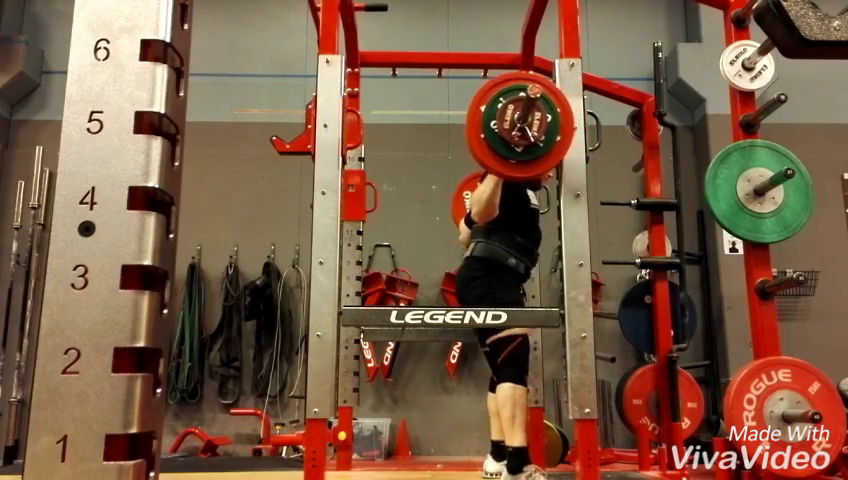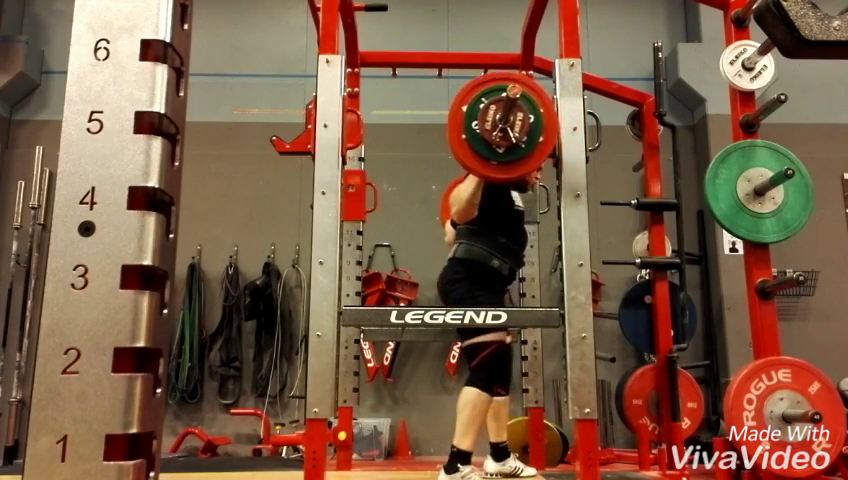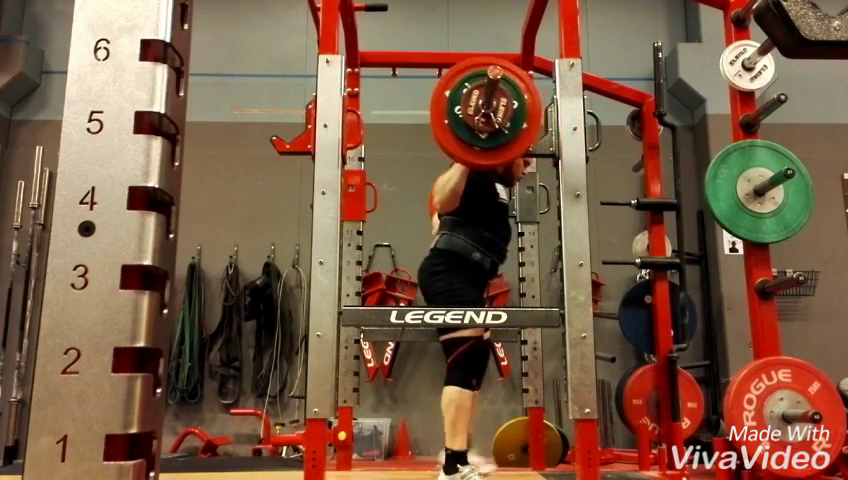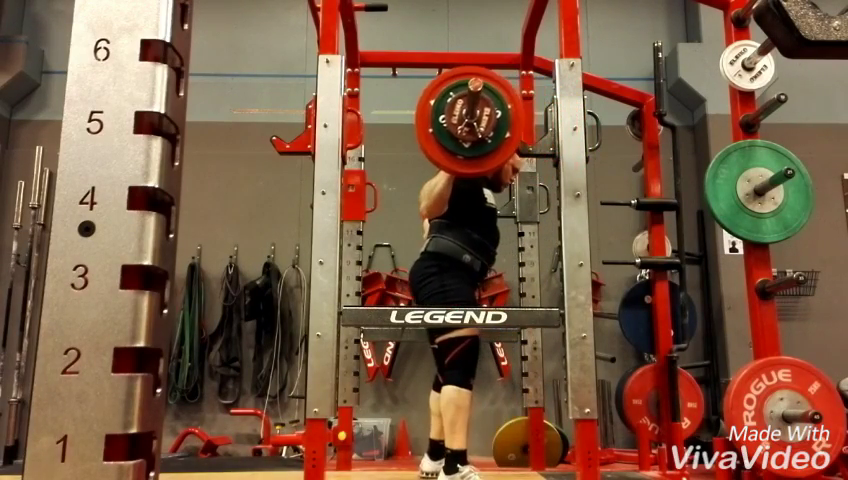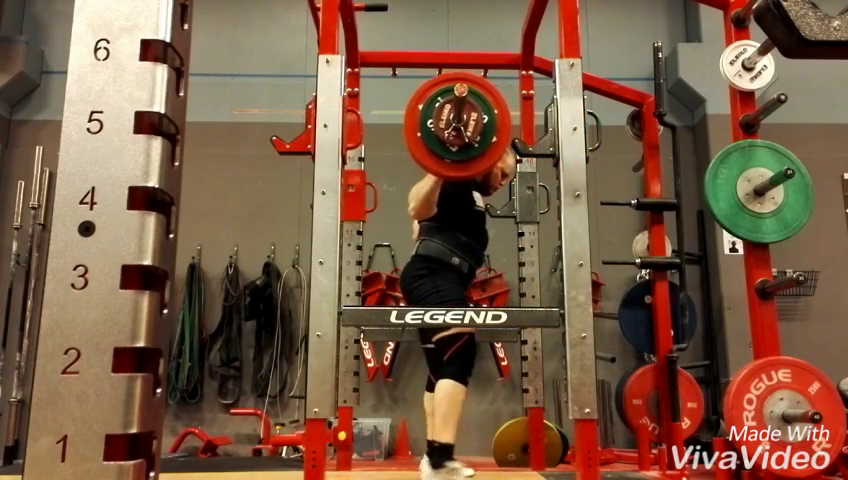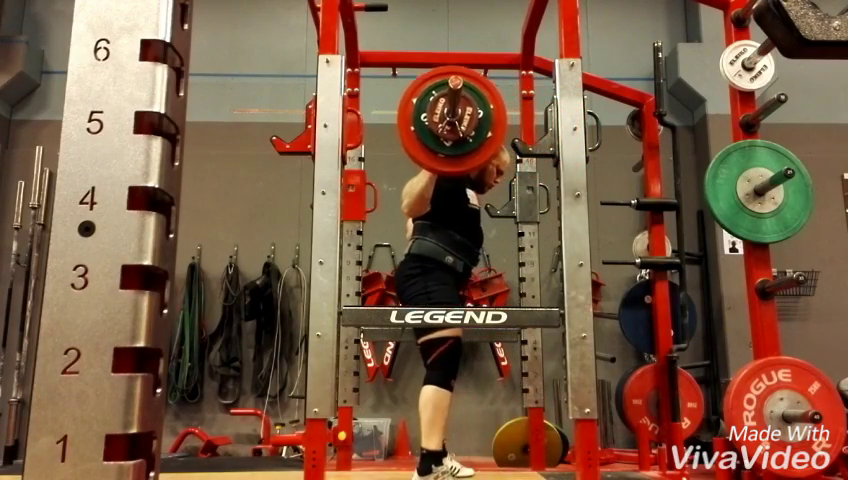
dt=0.3s
person 1, frame 1
left shoulder: (515, 187)
right shoulder: (511, 182)
left elbow: (465, 234)
right elbow: (481, 213)
right wrist: (497, 170)
left hip: (489, 281)
right hip: (488, 280)
left knee: (505, 368)
right knee: (513, 365)
person 1, frame 2
left shoulder: (502, 192)
right shoulder: (495, 184)
left elbow: (452, 234)
right elbow: (459, 213)
left hip: (477, 284)
right hip: (470, 282)
left knee: (498, 368)
right knee: (487, 368)
person 1, frame 3
left shoulder: (488, 185)
right shoulder: (481, 174)
left elbow: (438, 224)
right elbow: (442, 201)
right wrist: (464, 160)
left hip: (458, 278)
right hip: (451, 275)
left knee: (472, 361)
right knee: (465, 363)
left ankle: (459, 452)
person 1, frame 4
left shoulder: (478, 190)
right shoulder: (469, 180)
left elbow: (429, 227)
right elbow: (429, 206)
left hip: (445, 278)
right hip: (443, 276)
left knee: (451, 368)
right knee: (461, 364)
person 1, frame 5
left shoulder: (467, 193)
right shoulder: (458, 183)
left elbow: (420, 227)
right elbow: (418, 209)
left hip: (436, 280)
right hip: (433, 277)
left knee: (444, 366)
right knee: (458, 359)
person 1, frame 6
left shoulder: (462, 190)
right shoulder: (451, 180)
left elbow: (415, 226)
right elbow: (411, 206)
left hip: (435, 280)
right hip: (427, 277)
left knee: (443, 365)
right knee: (444, 363)
